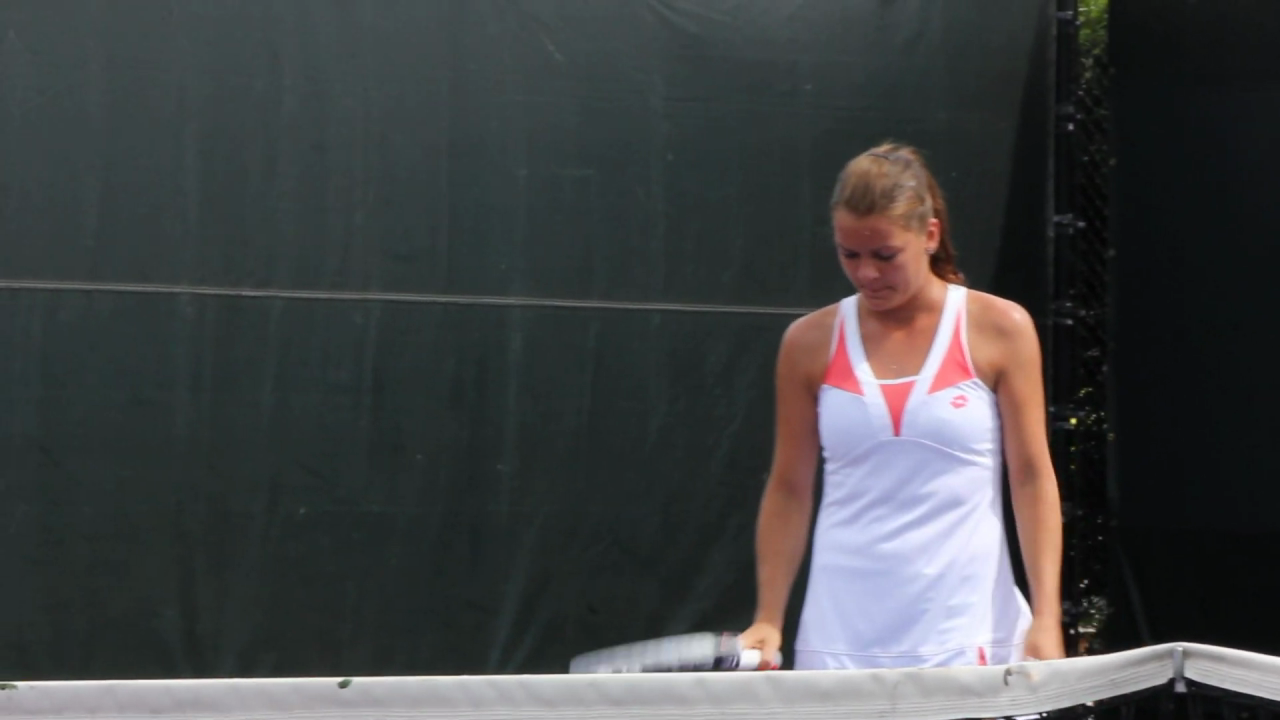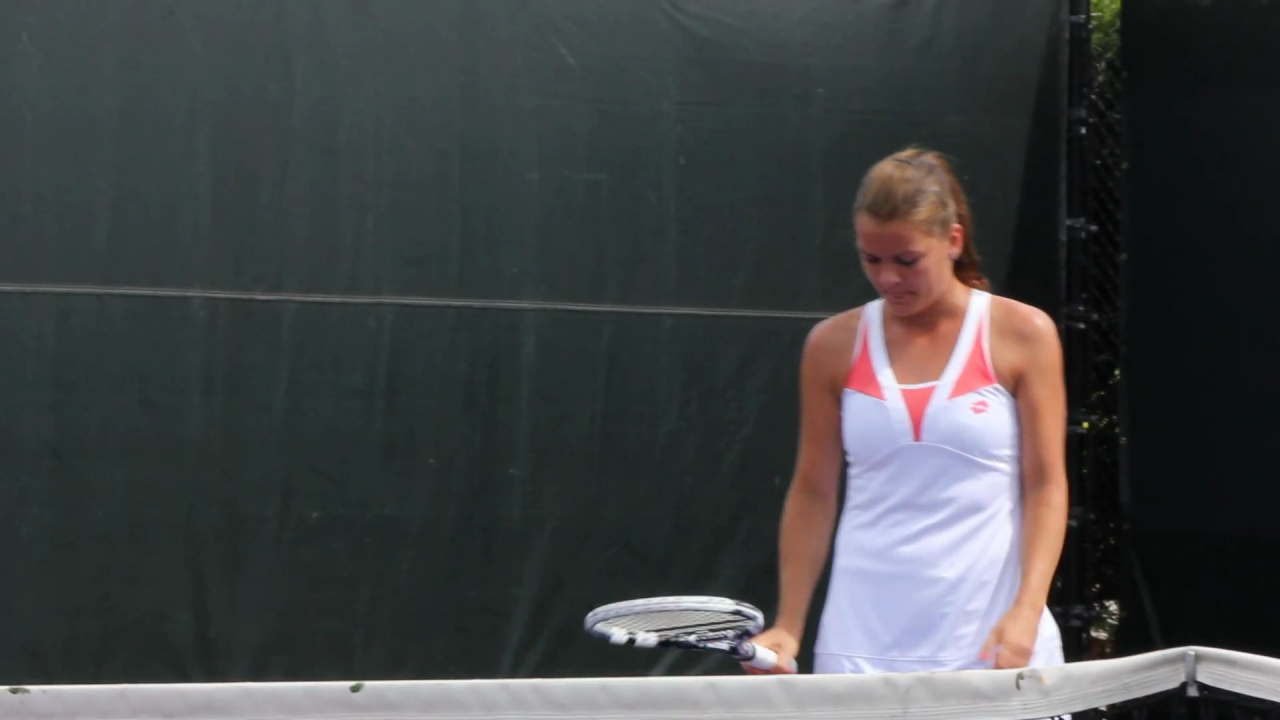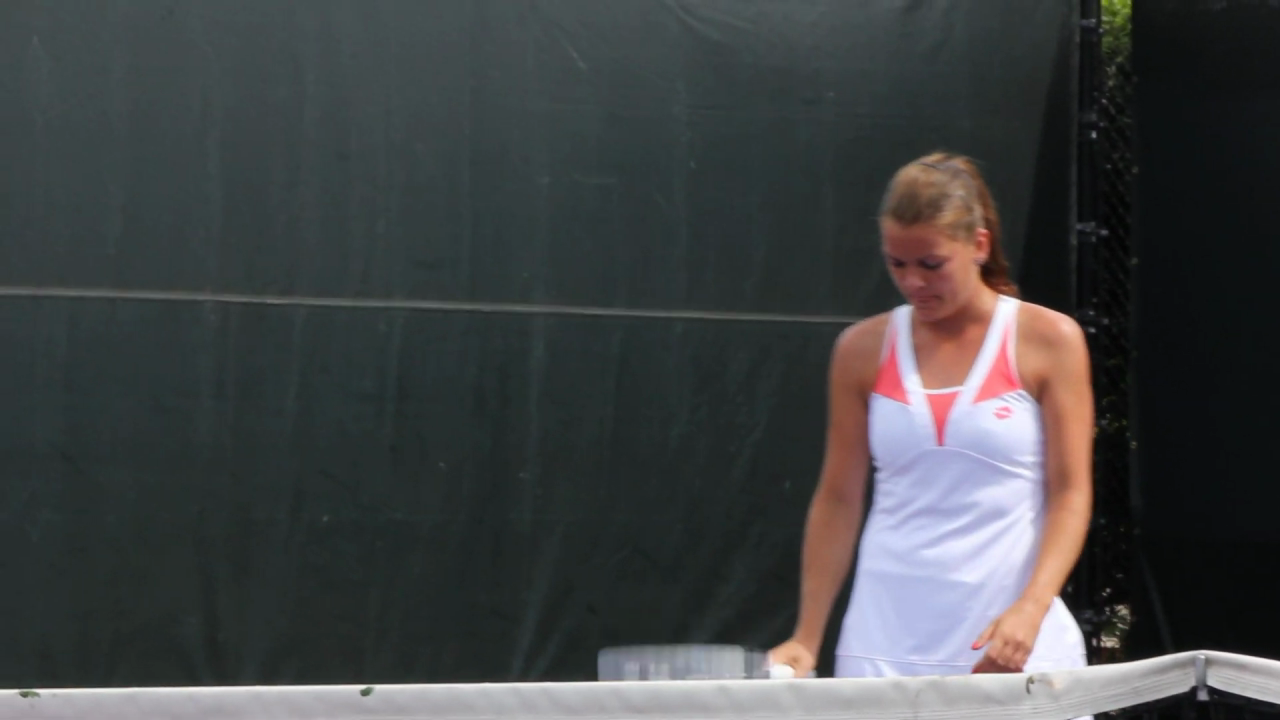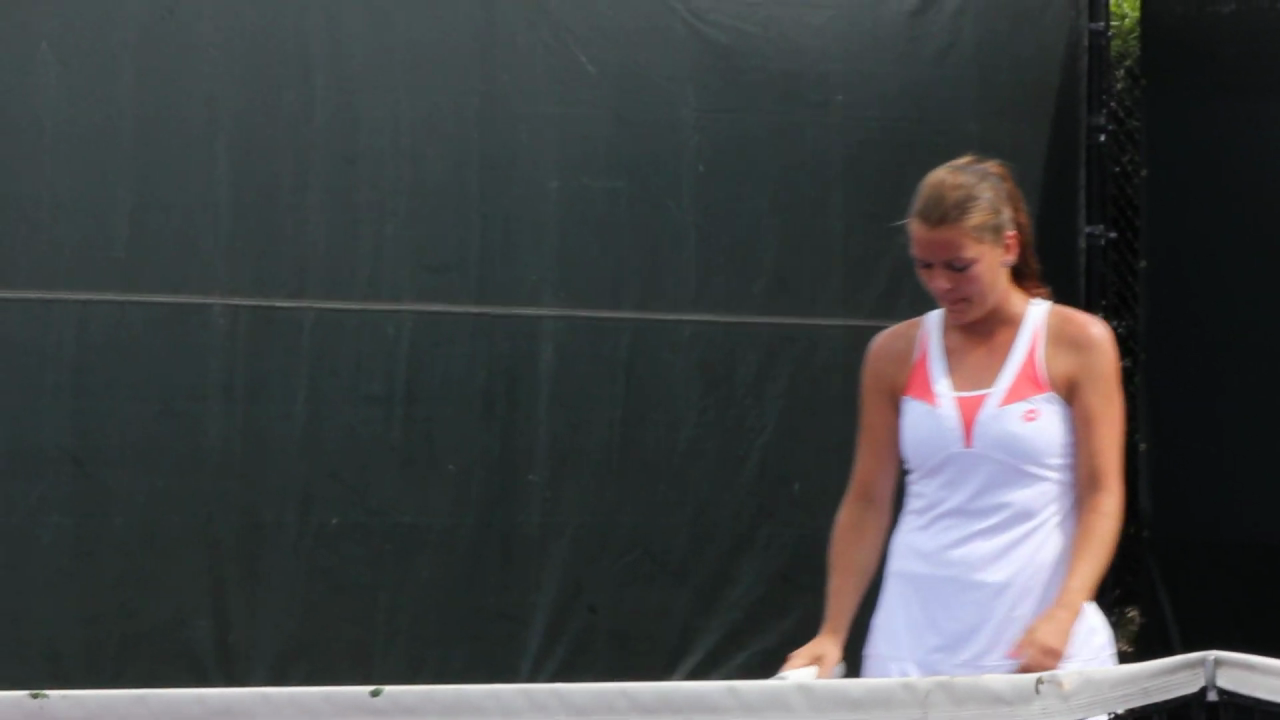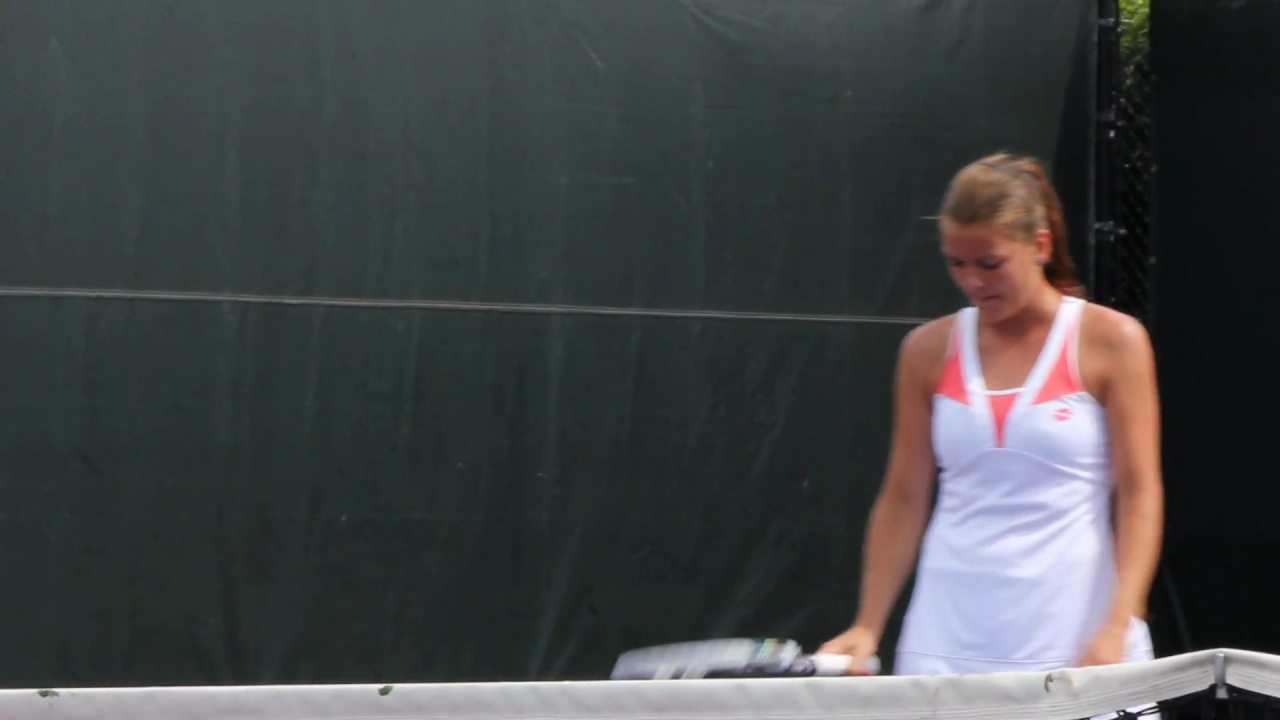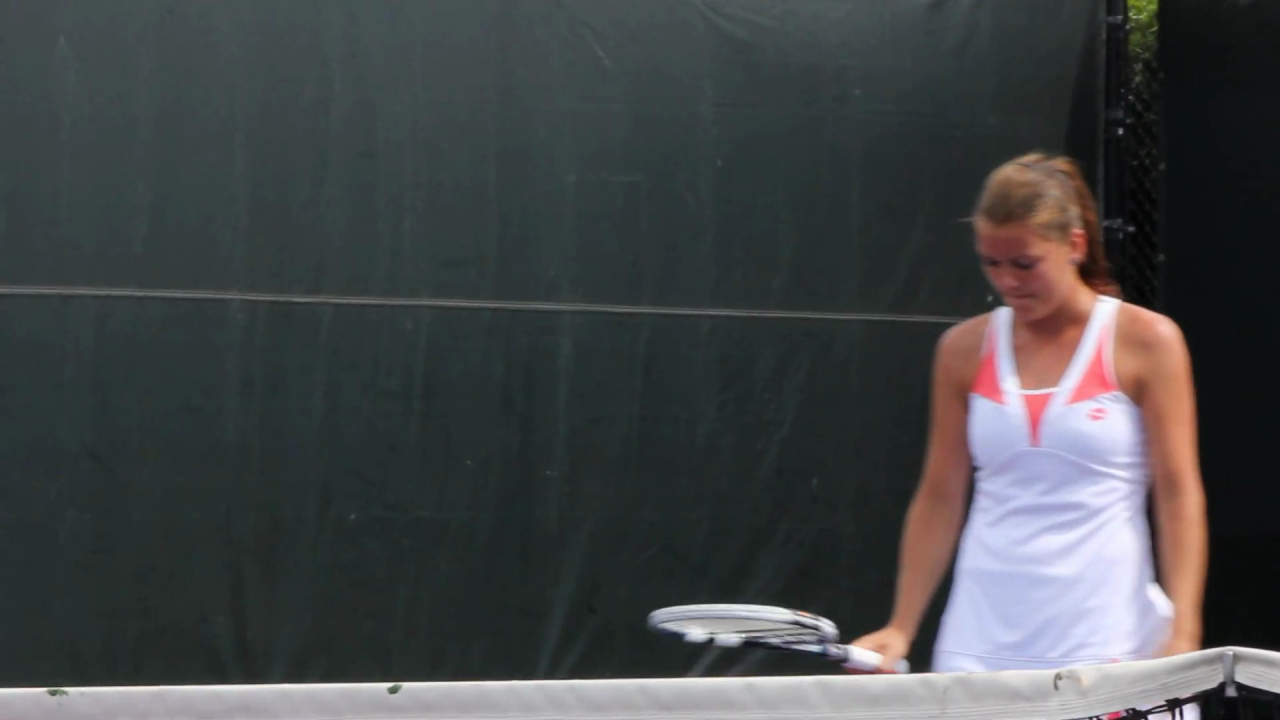
dt=0.1s
person 1, frame 1
left shoulder: (997, 328)
right shoulder: (810, 342)
left elbow: (1033, 478)
right elbow: (789, 489)
left wrist: (1046, 615)
right wrist: (768, 619)
left hip: (970, 635)
right hip: (843, 638)
person 1, frame 2
left shoulder: (1021, 334)
right shoulder: (833, 345)
left elbow: (1047, 487)
right elbow: (812, 493)
left wrist: (1024, 614)
right wrist: (788, 626)
left hip: (989, 636)
right hip: (865, 641)
person 1, frame 3
left shoulder: (1047, 340)
right shoulder: (862, 349)
left elbow: (1070, 492)
right elbow: (838, 498)
left wrist: (1031, 610)
right wrist: (807, 636)
left hip: (1010, 641)
right hip: (886, 645)
person 1, frame 4
left shoulder: (1079, 343)
right shoulder: (894, 353)
left elbow: (1102, 495)
right elbow: (867, 500)
left wrist: (1061, 616)
right wrist: (833, 634)
left hip: (1039, 646)
right hip: (915, 646)
person 1, frame 5
left shoulder: (1111, 342)
right shoulder: (930, 350)
left elbow: (1140, 495)
right elbow: (904, 497)
left wrist: (1116, 626)
right wrist: (868, 627)
left hip: (1077, 646)
right hip: (947, 643)
person 1, frame 6
left shoulder: (1145, 342)
right shoulder: (964, 350)
left elbow: (1180, 495)
right elbow: (940, 498)
left wrist: (1183, 635)
right wrist: (901, 628)
left hip: (1113, 642)
right hip: (982, 643)
